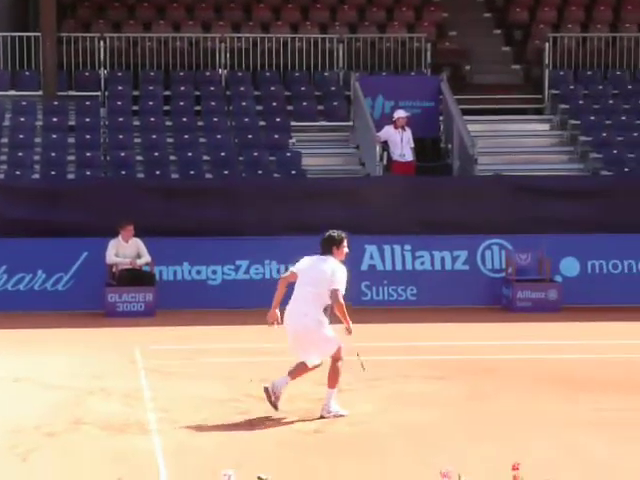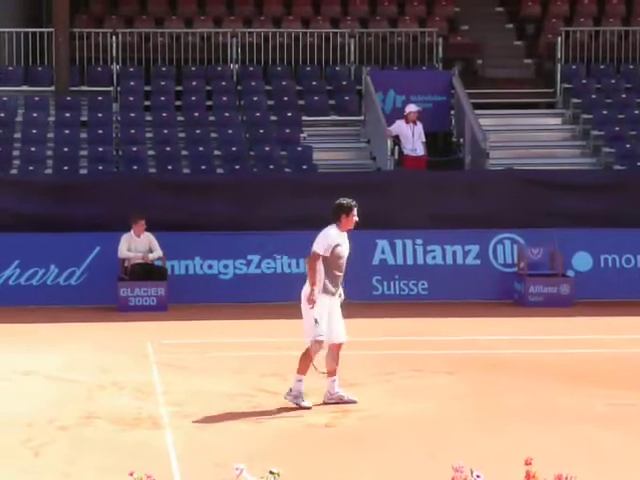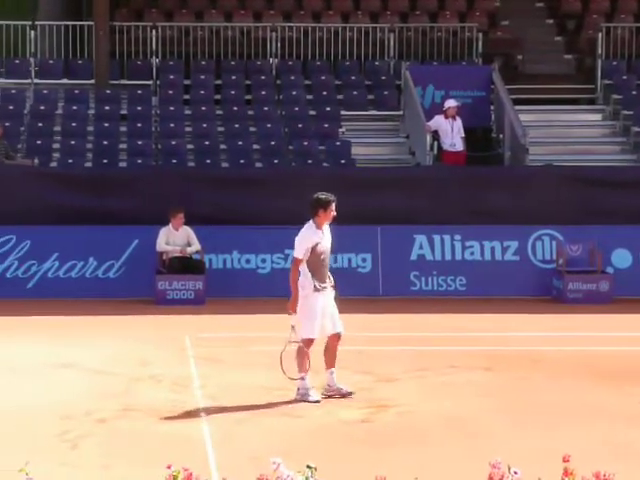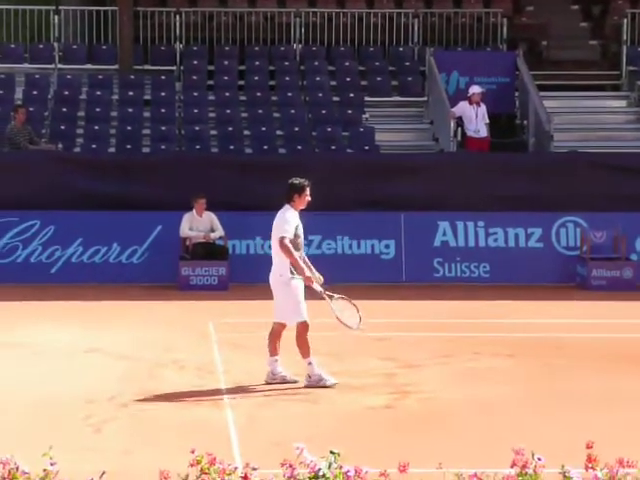
dt=0.7s
person 1, frame 1
left shoulder: (307, 261)
right shoulder: (338, 268)
left elbow: (283, 281)
right elbow: (336, 300)
left wrist: (274, 308)
right wrist: (347, 323)
left hip: (292, 319)
right hip: (312, 320)
left knee: (310, 363)
right knee: (336, 356)
left ankle: (278, 386)
right ankle: (329, 406)
person 1, frame 2
left shoulder: (343, 237)
right shoulder: (329, 235)
right elbow: (312, 261)
left wrist: (339, 289)
right wrist: (313, 290)
left hip: (331, 297)
right hip: (318, 297)
left knee: (336, 343)
right knee: (316, 344)
left ankle: (332, 391)
right ankle: (295, 390)
person 1, frame 3
left shoulder: (325, 229)
right shoulder: (307, 235)
right elbow: (295, 267)
left wrist: (328, 278)
right wrist: (295, 297)
left hip: (324, 292)
right hip: (309, 294)
left knee: (335, 335)
right knee: (308, 339)
left ankle: (331, 383)
right ankle: (303, 388)
person 1, frame 4
left shoulder: (291, 216)
right shoulder: (286, 216)
right elbow: (283, 245)
left wrist: (312, 270)
right wrist: (303, 271)
left hip: (288, 278)
right hip: (286, 278)
left knee: (279, 325)
right knee: (302, 325)
left ankle: (274, 371)
right ankle: (312, 374)
